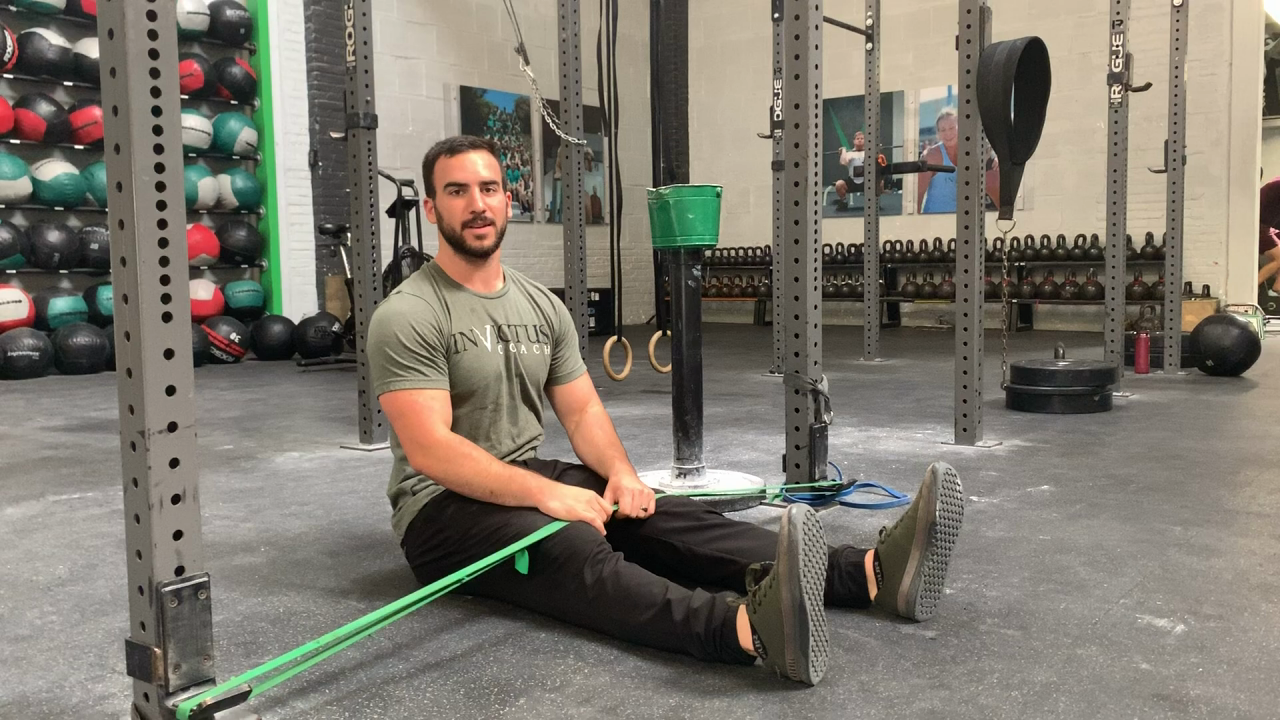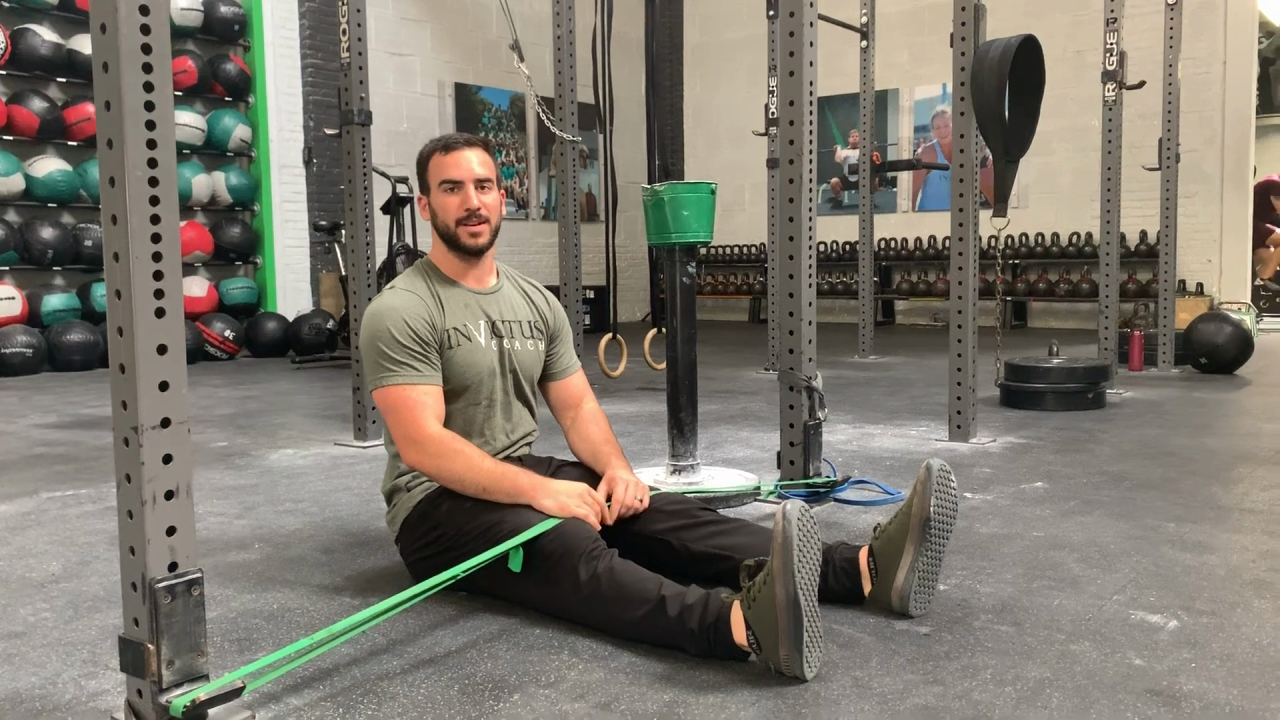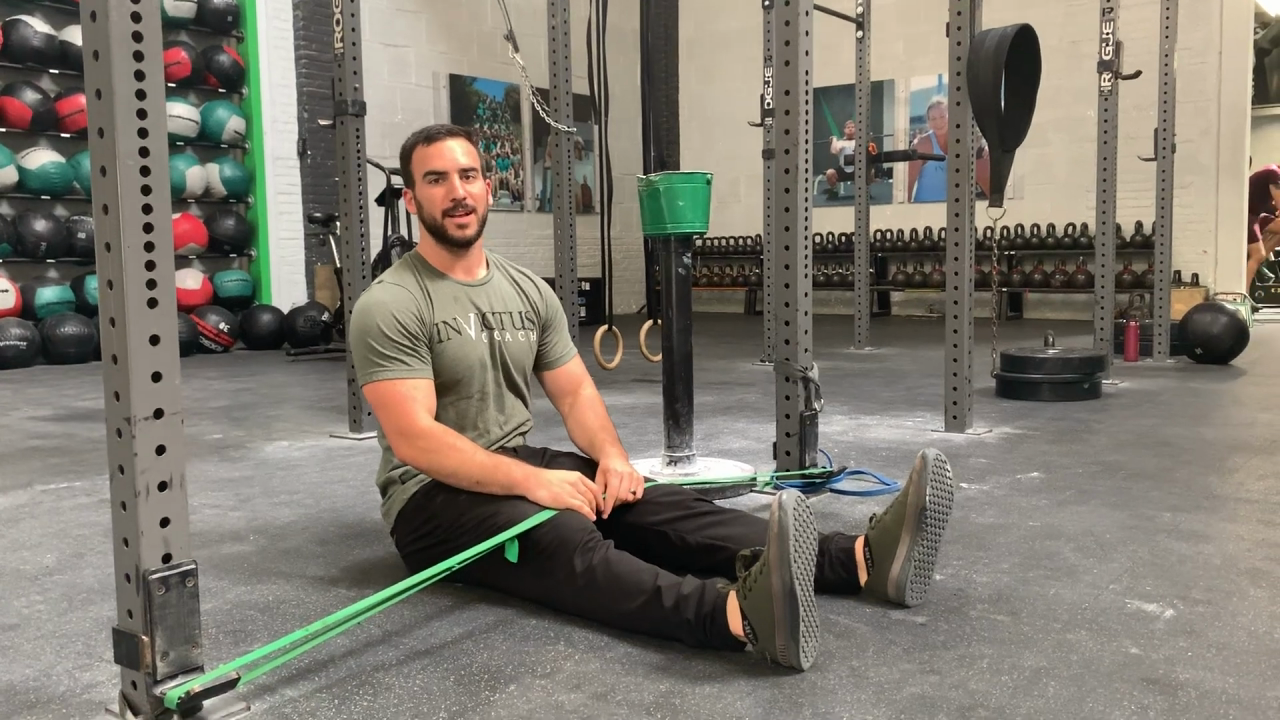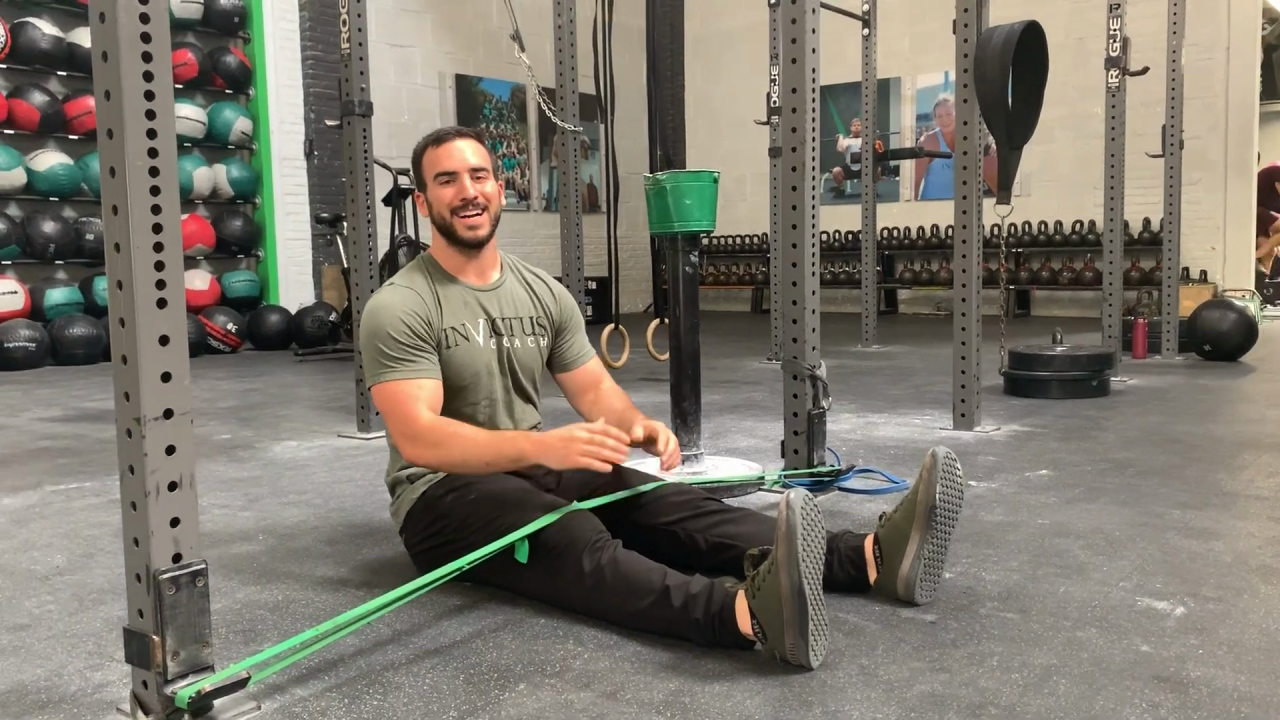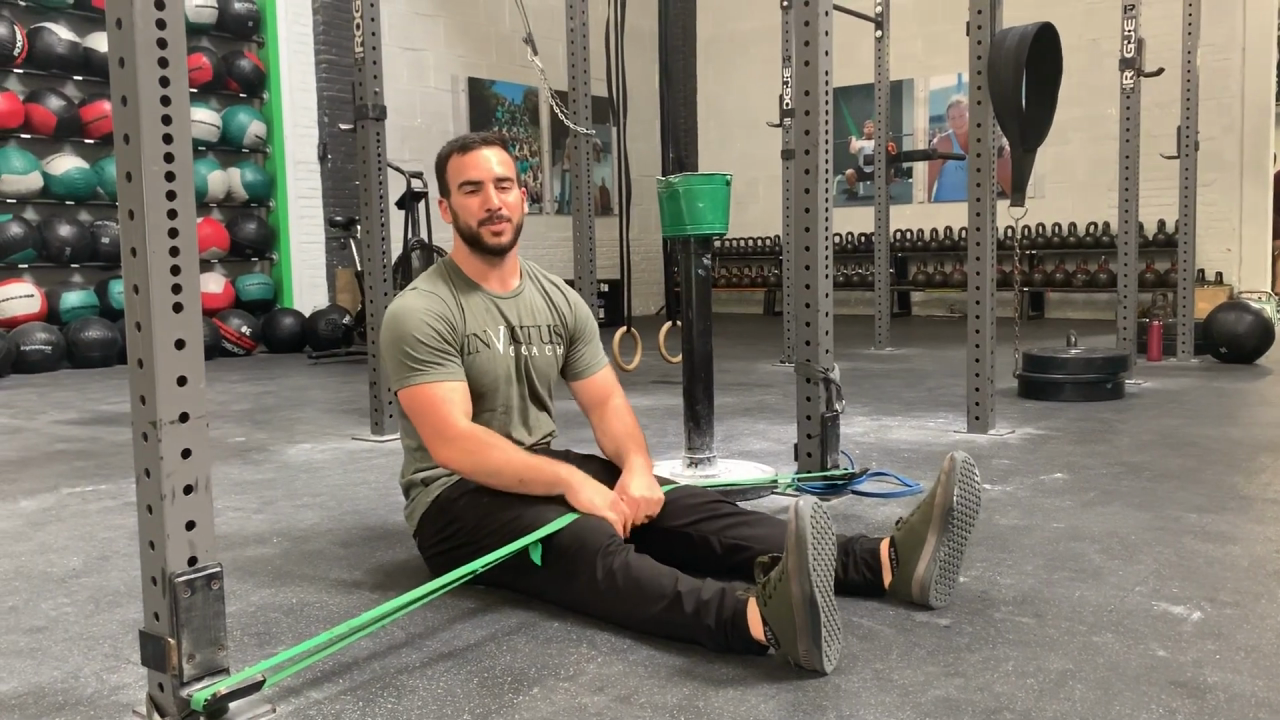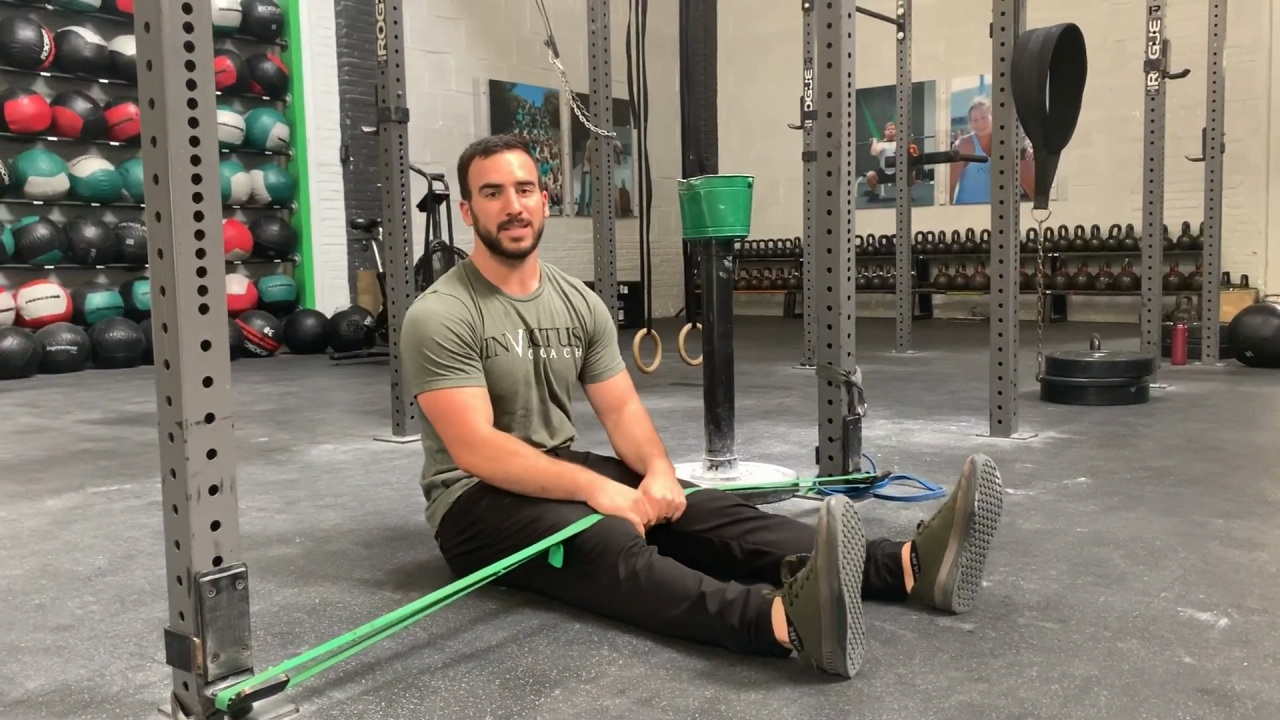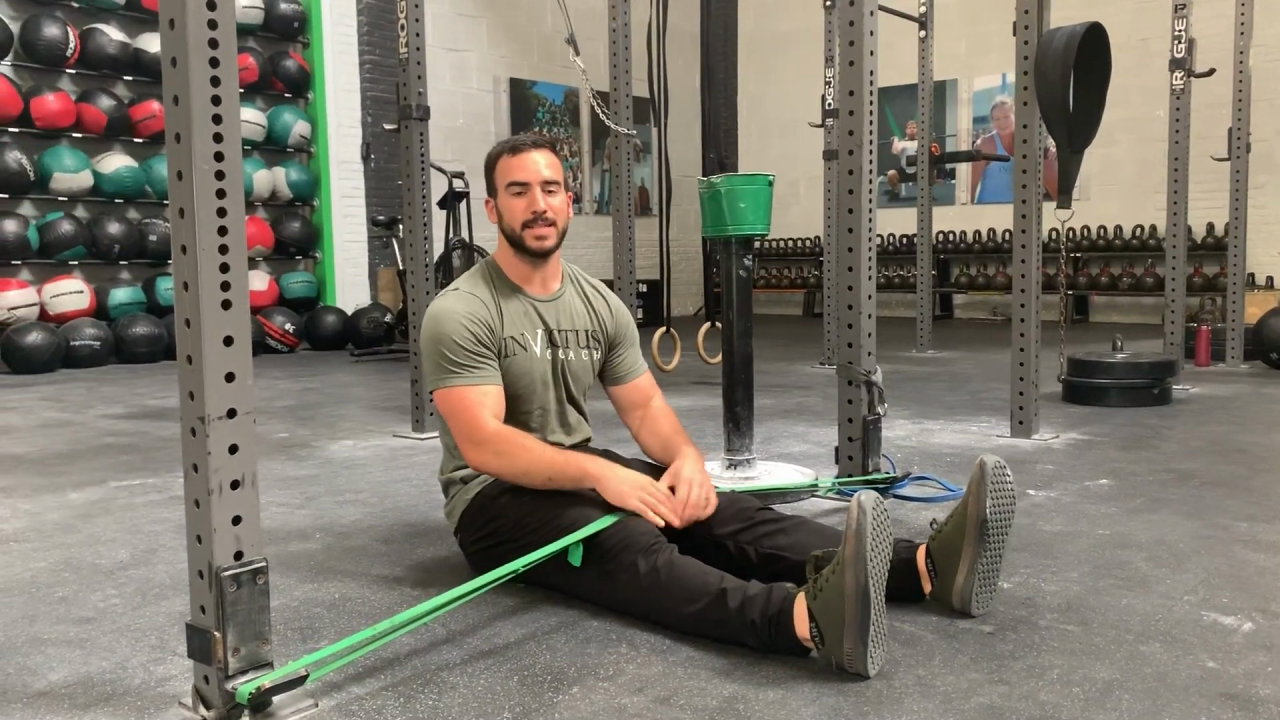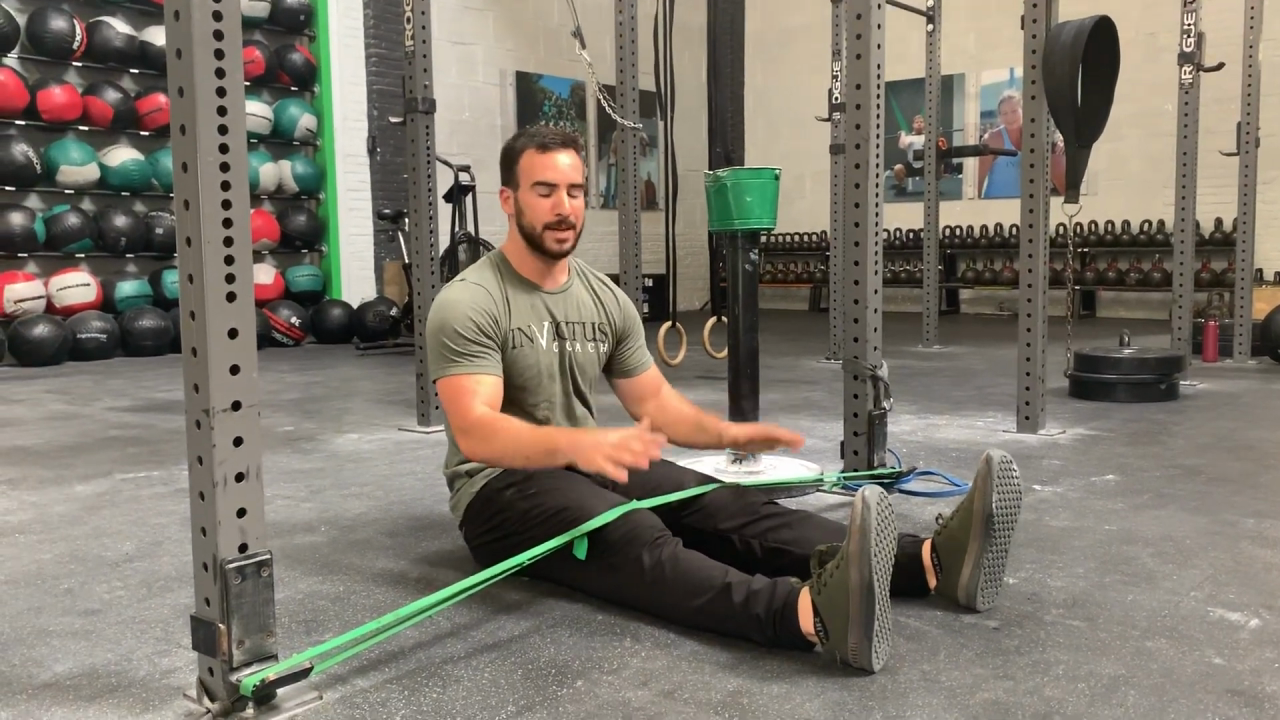
dt=0.5s
person 1, frame 1
left shoulder: (540, 304)
right shoulder: (407, 316)
left elbow: (580, 410)
right elbow: (429, 449)
left wrist: (619, 472)
right wrist: (546, 494)
left hip: (529, 478)
right hip: (444, 508)
left knee: (669, 519)
right knee: (576, 552)
left ankle: (869, 572)
right ankle: (747, 627)
person 1, frame 2
left shoulder: (536, 301)
right shoulder: (401, 311)
left elbow: (576, 406)
right elbow: (422, 445)
left wrist: (615, 468)
right wrist: (540, 491)
left hip: (523, 474)
right hip: (438, 505)
left knee: (664, 516)
right knee: (571, 547)
left ankle: (863, 568)
right ankle: (740, 622)
person 1, frame 3
left shoulder: (528, 289)
right shoulder: (390, 307)
left elbow: (575, 392)
right elbow: (416, 439)
left wrist: (612, 455)
right wrist: (533, 482)
left hip: (519, 465)
right hip: (434, 497)
left knee: (662, 507)
right knee: (567, 540)
left ankle: (861, 559)
right ankle: (738, 613)
person 1, frame 4
left shoulder: (543, 291)
right shoulder: (399, 308)
left elbow: (593, 388)
right elbow: (418, 438)
left wrist: (639, 423)
right wrist: (543, 445)
left hip: (528, 468)
right hip: (443, 495)
left knee: (672, 506)
right knee: (574, 542)
left ankle: (870, 556)
right ankle: (746, 611)
person 1, frame 5
left shoulder: (557, 298)
right shoulder: (419, 313)
left elbow: (606, 402)
right elbow: (453, 445)
left wrist: (637, 467)
right wrist: (572, 483)
left hip: (539, 473)
right hip: (455, 498)
left knee: (683, 508)
right knee: (589, 544)
left ankle: (884, 560)
right ankle: (759, 617)
person 1, frame 6
left shoulder: (578, 301)
right shoulder: (440, 316)
left elbow: (620, 408)
right elbow: (476, 449)
left wrist: (657, 469)
right wrist: (593, 488)
left hip: (560, 472)
right hip: (478, 501)
left knee: (706, 513)
right knee: (613, 544)
left ankle: (907, 564)
right ankle: (784, 619)
person 1, frame 7
left shoulder: (599, 302)
right shoulder: (461, 313)
left elbow: (645, 407)
right elbow: (483, 444)
left wrist: (685, 460)
right wrist: (602, 472)
left hip: (579, 472)
right hip: (497, 496)
left knee: (723, 514)
right knee: (630, 544)
left ankle: (922, 566)
right ankle: (806, 617)
person 1, frame 8
left shoulder: (605, 297)
right shoulder: (468, 304)
left elbow: (653, 400)
right elbow: (475, 432)
left wrist: (727, 430)
right wrist: (577, 443)
left hip: (586, 464)
right hip: (502, 488)
left knee: (725, 509)
right knee: (632, 537)
left ankle: (928, 561)
right ankle: (809, 613)
